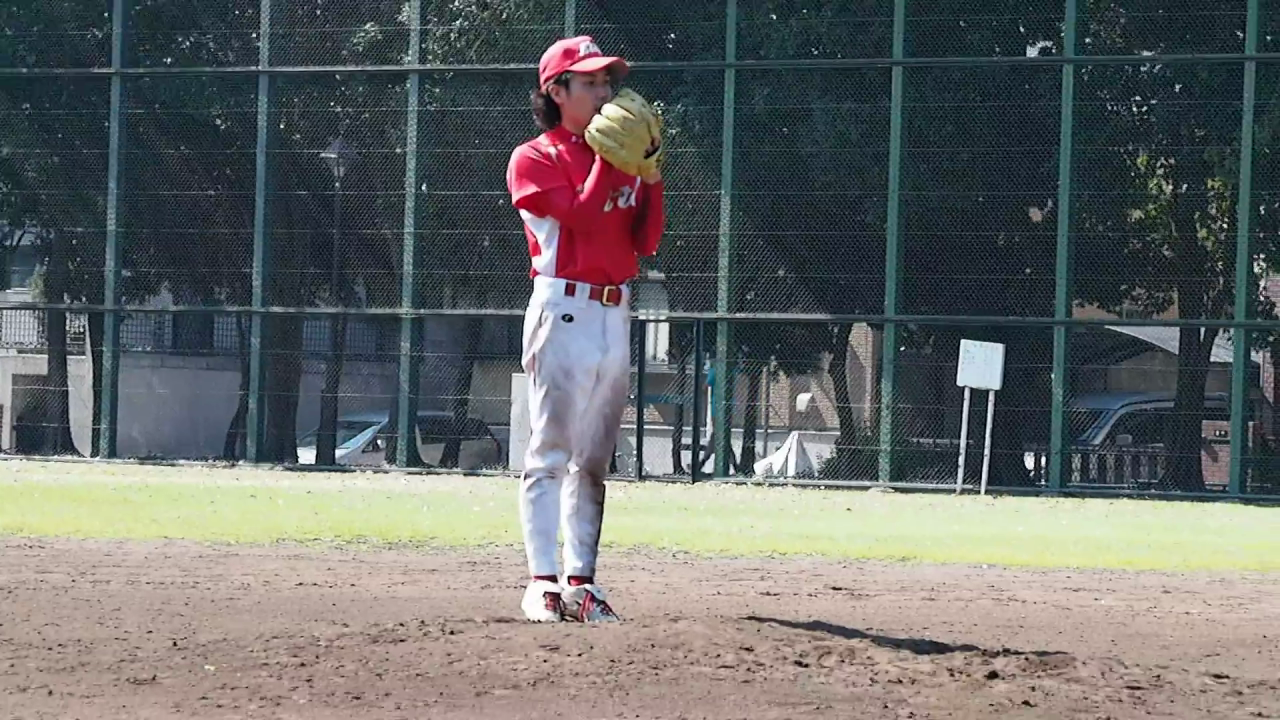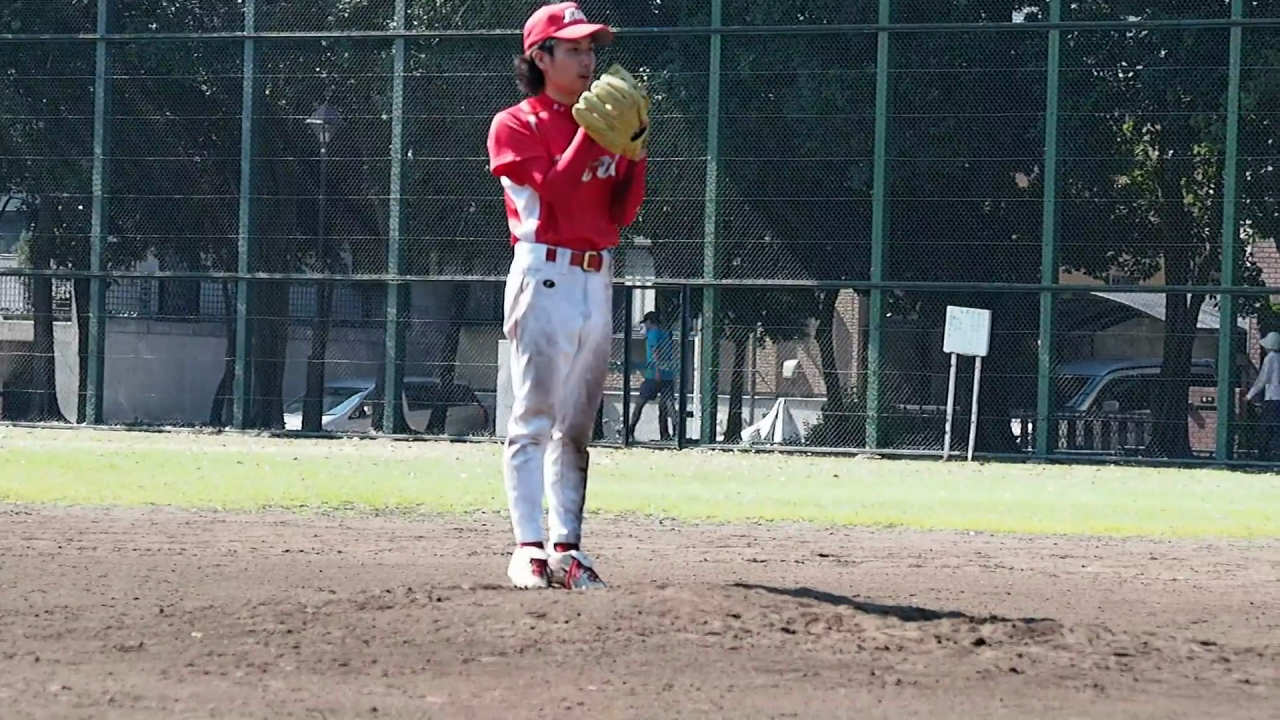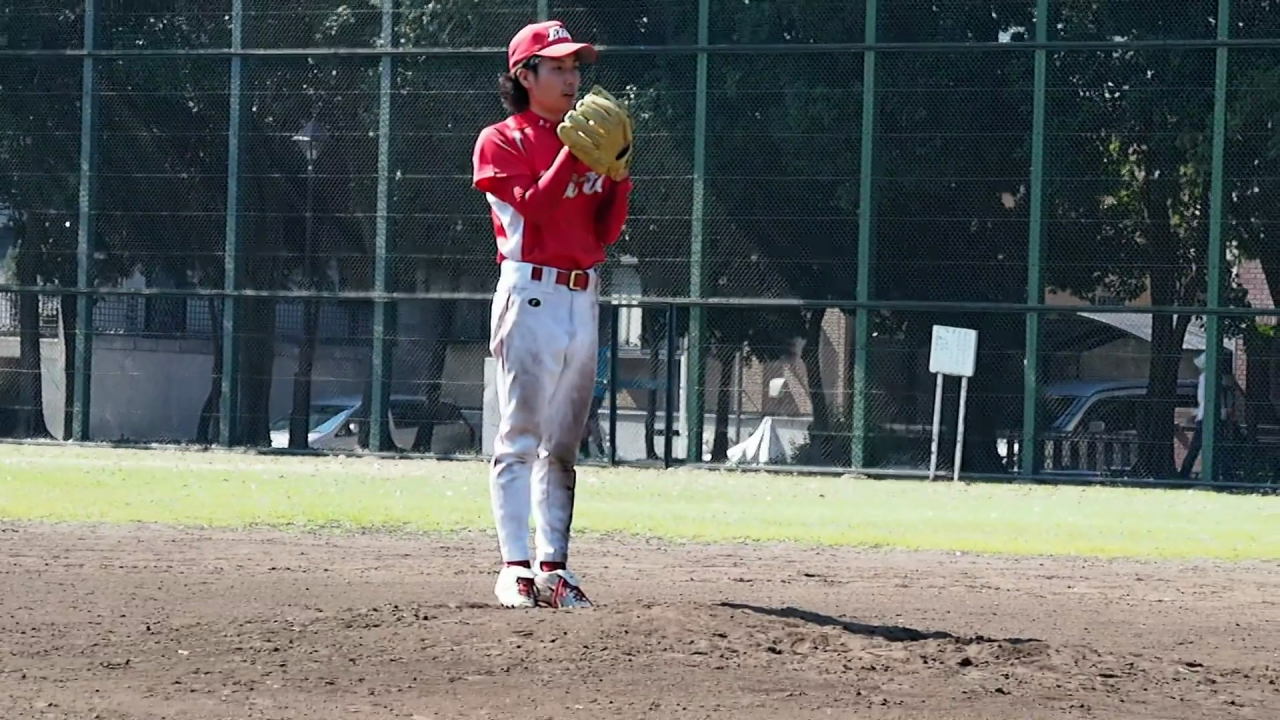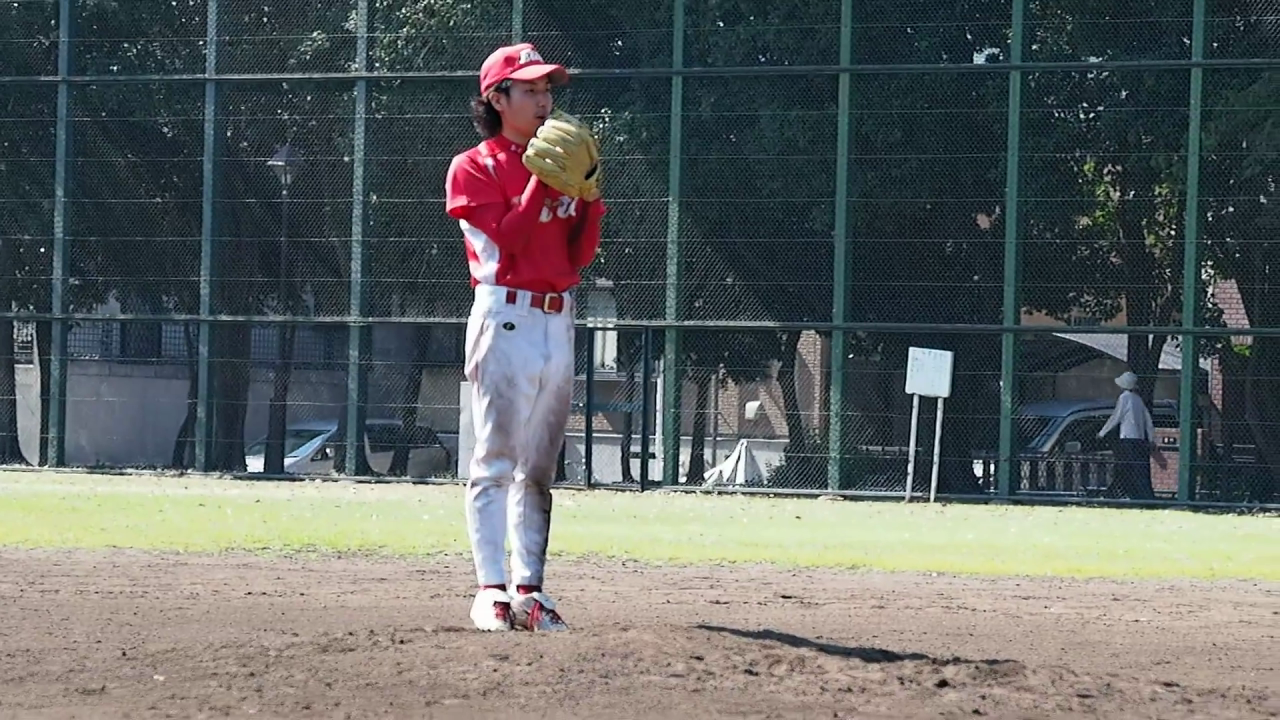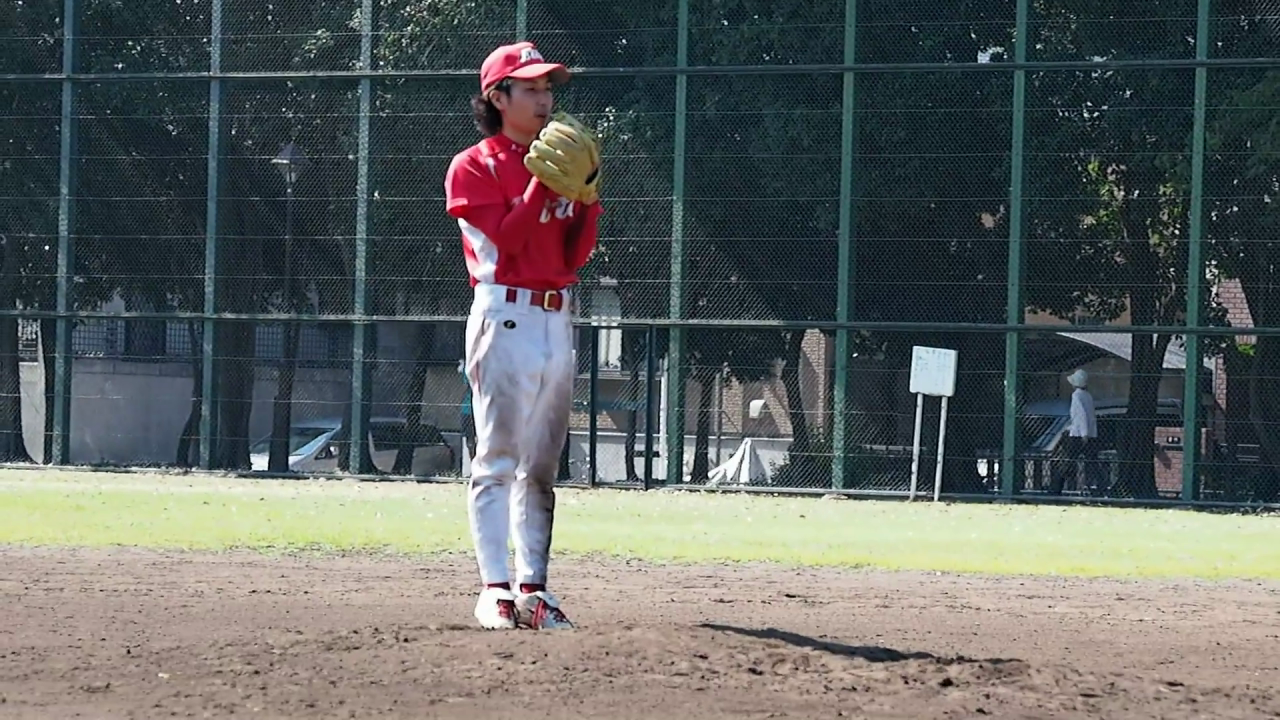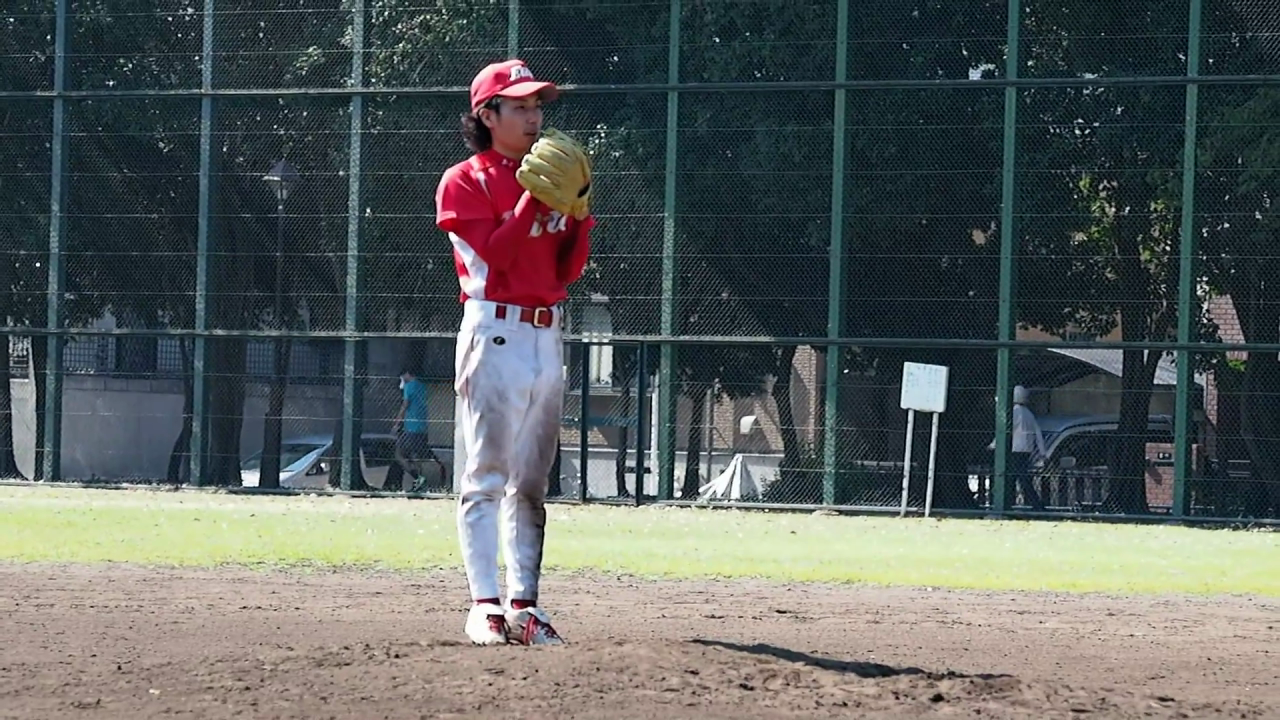
dt=0.5s
person 1, frame 1
left shoulder: (619, 157)
right shoulder: (533, 157)
left elbow: (646, 240)
right elbow: (582, 216)
left wrist: (649, 169)
right wrist: (609, 154)
left hip: (615, 314)
right hip: (565, 310)
left knee: (594, 457)
right knee: (551, 452)
left ankle: (581, 580)
right ankle: (543, 581)
person 1, frame 2
right shoulder: (515, 123)
left elbow: (621, 214)
right elbow: (556, 188)
left wrist: (635, 148)
right wrist: (592, 127)
left hip: (598, 281)
right hip: (545, 277)
left knee: (576, 424)
right knee: (534, 418)
left ankle: (566, 547)
right ankle: (529, 547)
person 1, frame 3
right shoulder: (500, 141)
left elbow: (606, 231)
right elbow: (535, 207)
left wrist: (619, 167)
right wrist: (575, 148)
left hip: (583, 298)
right hip: (532, 295)
left knee: (563, 443)
right knee: (520, 436)
left ankle: (553, 565)
right ankle: (516, 566)
person 1, frame 4
right shoulder: (473, 167)
left elbow: (579, 255)
right elbow: (508, 238)
left wrist: (589, 190)
right wrist: (544, 176)
left hip: (558, 322)
right hip: (506, 319)
left knee: (538, 466)
right knee: (496, 459)
left ankle: (529, 588)
right ankle: (492, 590)
person 1, frame 5
right shoulder: (474, 166)
left elbow: (574, 256)
right elbow: (506, 241)
left wrist: (587, 195)
right wrist: (544, 181)
left hip: (557, 321)
right hip: (506, 318)
left knee: (541, 465)
right knee: (498, 458)
left ankle: (533, 586)
right ankle: (495, 589)
person 1, frame 6
left shoulder: (549, 178)
right shoulder: (465, 181)
left elbow: (568, 270)
right elbow: (496, 255)
left wrist: (580, 210)
right wrist: (534, 196)
left hip: (547, 337)
right hip: (496, 334)
left knee: (531, 481)
right knee: (487, 475)
left ankle: (524, 603)
right ankle: (485, 604)
